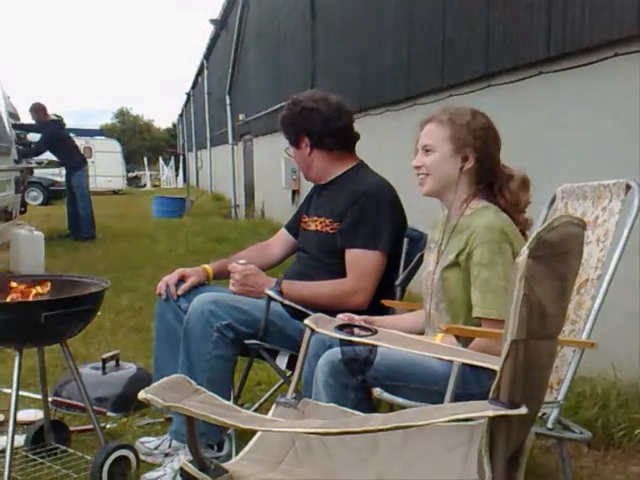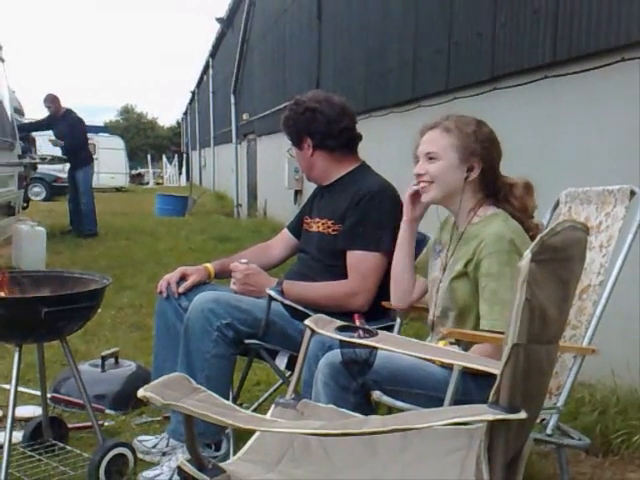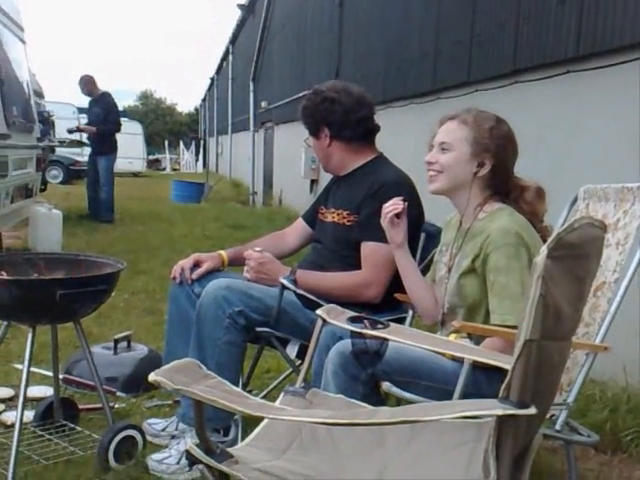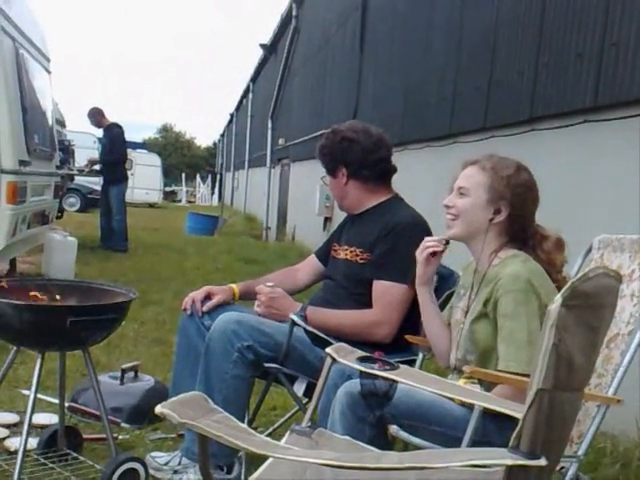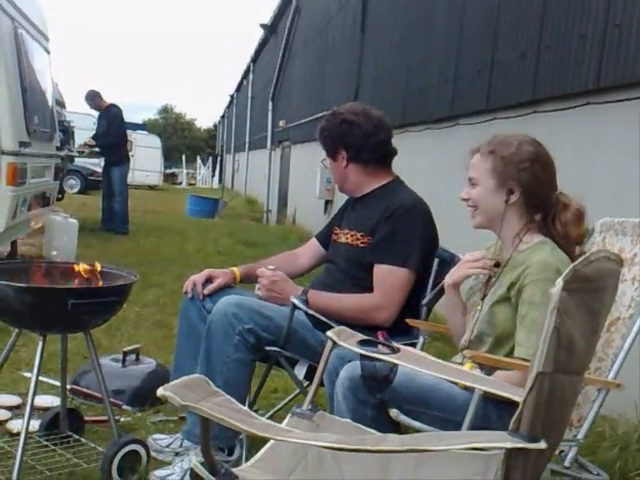
dt=1s
person 1, frame 1
left shoulder: (370, 194)
right shoulder: (321, 192)
left elbow: (357, 293)
right elbow: (274, 247)
left wrist: (271, 287)
right wrist: (208, 269)
right hip: (293, 305)
left knee: (210, 311)
right knee: (177, 296)
left ankle: (203, 443)
right ankle: (182, 422)
person 1, frame 2
left shoulder: (372, 195)
right shoulder: (325, 193)
left elbow: (358, 295)
right elbow: (275, 248)
left wrist: (273, 287)
right wrist: (209, 269)
right hip: (293, 306)
left knee: (211, 310)
right knee: (177, 296)
left ankle: (199, 443)
right ankle: (179, 422)
person 1, frame 3
left shoulder: (388, 187)
right shoulder: (340, 183)
left elbow: (371, 286)
right elbow: (290, 237)
left wrist: (286, 276)
right wrist: (223, 256)
right hip: (306, 294)
left knee: (223, 297)
right knee: (190, 281)
left ankle: (210, 428)
right ankle: (188, 408)
person 1, frame 4
left shoulder: (402, 226)
right shoulder: (354, 222)
left elbow: (382, 325)
right elbow: (301, 273)
left wrist: (297, 312)
right wrist: (235, 289)
right hip: (317, 333)
left knee: (233, 330)
right knee: (201, 314)
right ankle: (193, 442)
person 1, frame 5
left shoulder: (404, 210)
right shoulder: (355, 205)
left elbow: (382, 309)
right elbow: (303, 256)
left wrist: (298, 295)
right wrist: (235, 273)
right hip: (317, 316)
left knee: (233, 313)
right knee: (203, 296)
left ankle: (213, 446)
right ankle: (194, 422)
person 2, frame 1
left shoulder: (488, 230)
right shoulder: (447, 223)
left elbow: (494, 343)
left wrist: (410, 350)
right wrist: (373, 322)
left hip: (479, 372)
right hip: (443, 356)
left knee: (338, 364)
right knee: (324, 342)
person 2, frame 2
left shoulder: (497, 237)
right shoulder: (449, 227)
left elbow: (496, 351)
right elbow: (402, 298)
left wrist: (415, 356)
right wrist: (408, 224)
left hip: (481, 380)
right hip: (444, 360)
left knee: (338, 366)
right knee: (325, 344)
person 2, frame 3
left shoulder: (503, 232)
right shoulder: (456, 224)
left elbow: (507, 344)
right elbow: (433, 312)
left wrist: (441, 356)
right wrist: (399, 246)
left hip: (492, 375)
right hip: (457, 355)
left knee: (349, 356)
right knee: (335, 334)
person 2, frame 4
left shoulder: (515, 277)
right shoulder: (475, 270)
left elbow: (517, 392)
right elbow: (448, 356)
left wrist: (460, 404)
right wrist: (423, 284)
left hip: (503, 423)
right hip: (469, 401)
left knee: (357, 396)
person 2, frame 5
left shoulder: (542, 265)
right shoulder: (497, 252)
left elbow: (526, 379)
left wrist: (451, 381)
right wrist: (451, 286)
left hip: (503, 408)
right hip: (471, 385)
left knee: (358, 378)
right knee: (343, 360)
person 3, frame 1
left shoulder: (52, 131)
right shoulder: (48, 124)
left elbow: (36, 151)
right elbow: (33, 128)
left wrist: (17, 151)
right wrist: (13, 125)
left hip: (77, 166)
right hip: (71, 166)
left knee: (82, 201)
right knee: (71, 201)
left ankle: (88, 233)
right ankle: (75, 231)
person 3, frame 2
left shoulder: (74, 120)
right shoulder: (53, 119)
left elbow: (83, 142)
right elbow: (34, 126)
left wrist: (63, 144)
left hip: (84, 163)
right hip: (73, 163)
left knee: (85, 198)
right knee: (73, 198)
left ankle: (91, 229)
right ankle: (76, 227)
person 3, frame 3
left shoulder: (108, 102)
right shoulder: (92, 103)
left elbow: (116, 127)
left wrist: (95, 130)
right wrist: (79, 128)
left hip: (106, 151)
right hip: (94, 150)
left knee: (105, 185)
right knee: (91, 183)
left ankle: (107, 215)
right ankle: (94, 212)
person 3, frame 4
left shoulder: (116, 132)
right shoulder: (107, 132)
left elbow: (121, 157)
left wrist: (99, 161)
right wrist: (97, 161)
left hip: (117, 180)
right hip: (108, 179)
left knee: (117, 213)
right knee: (105, 212)
left ankle: (120, 244)
right ankle: (107, 241)
person 3, frame 5
left shoulder: (114, 113)
right shoulder: (102, 115)
left elbow: (115, 138)
right elbow: (100, 135)
left wrist: (95, 144)
right wrist: (91, 141)
left hip: (119, 161)
right hip: (109, 160)
left knee: (119, 194)
right knee: (107, 194)
left ankle: (121, 226)
right ankle: (107, 223)
